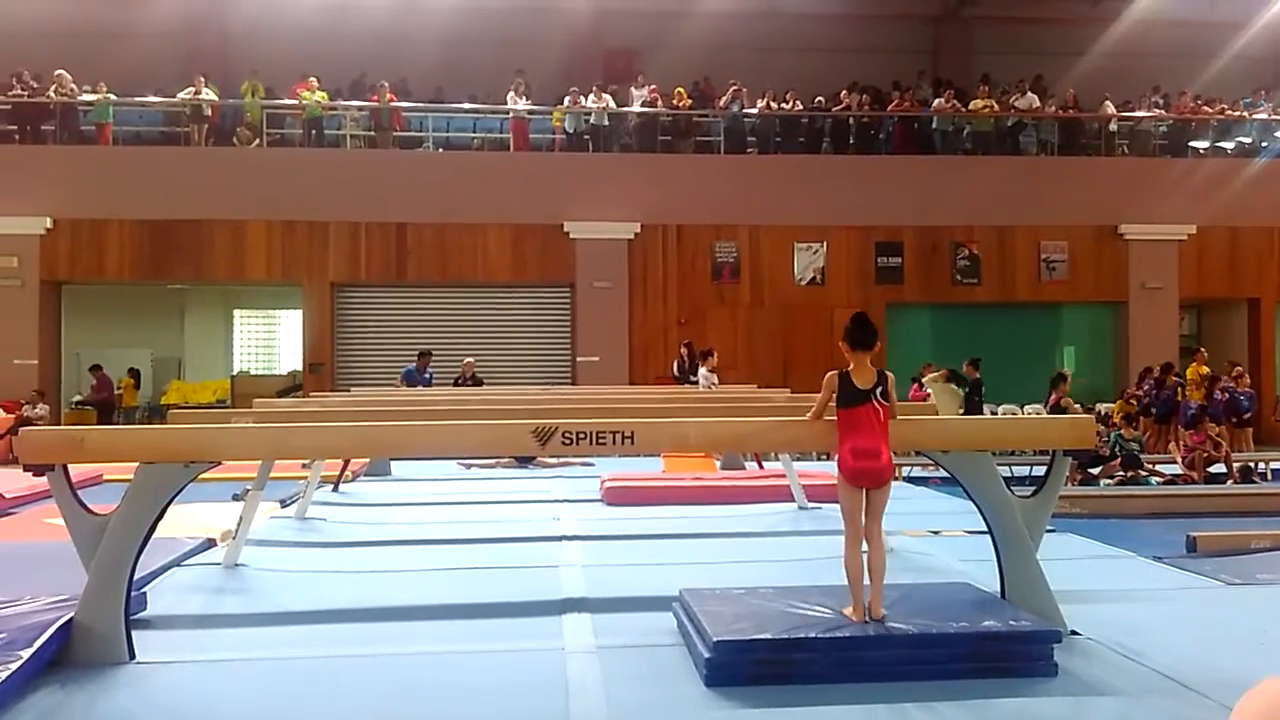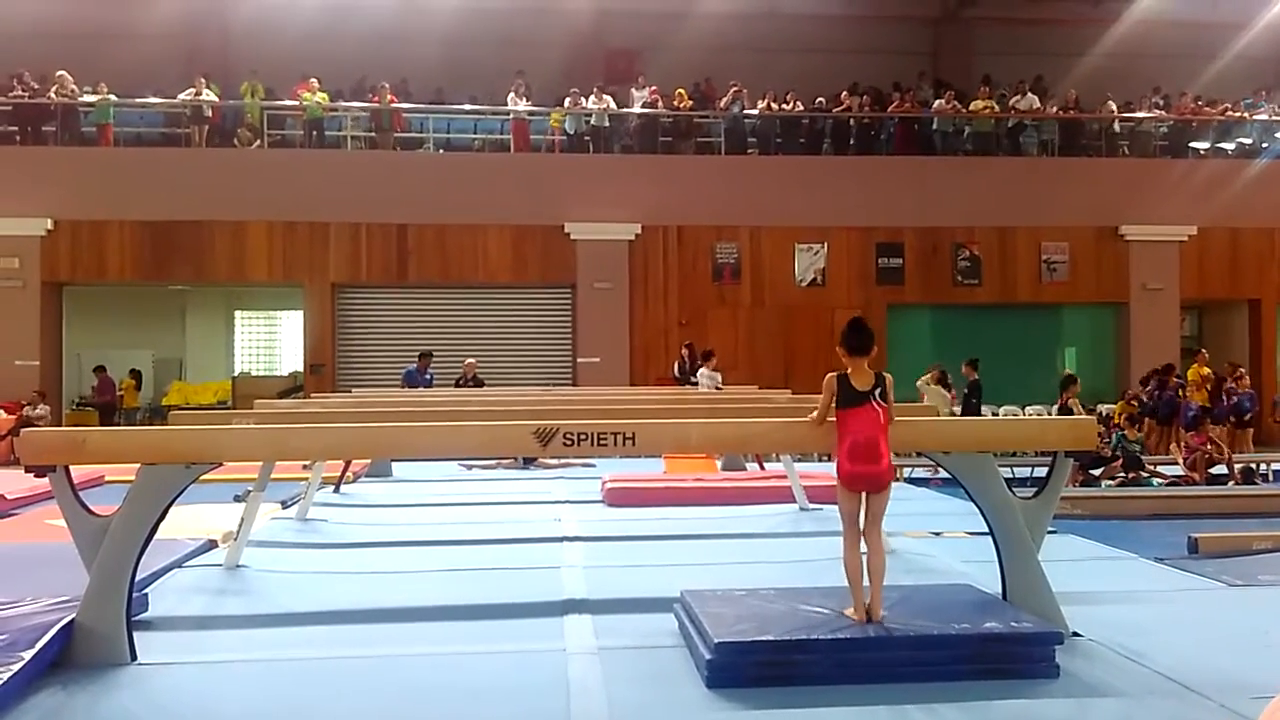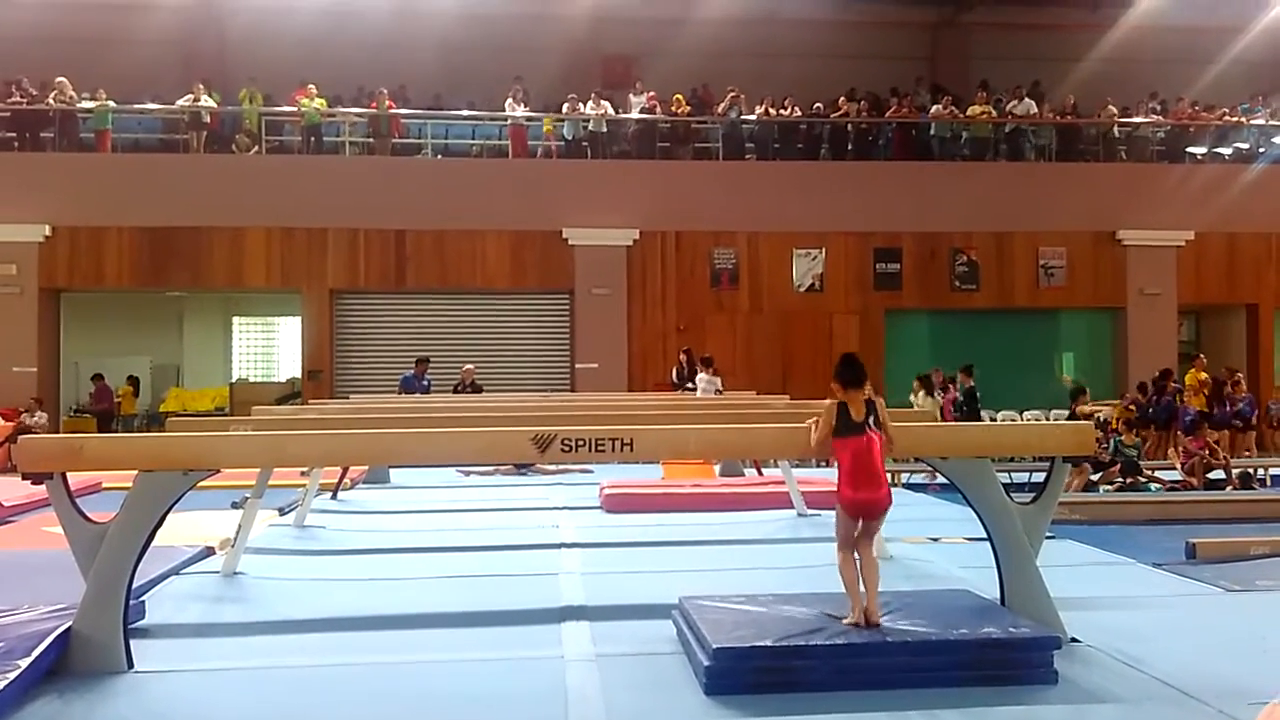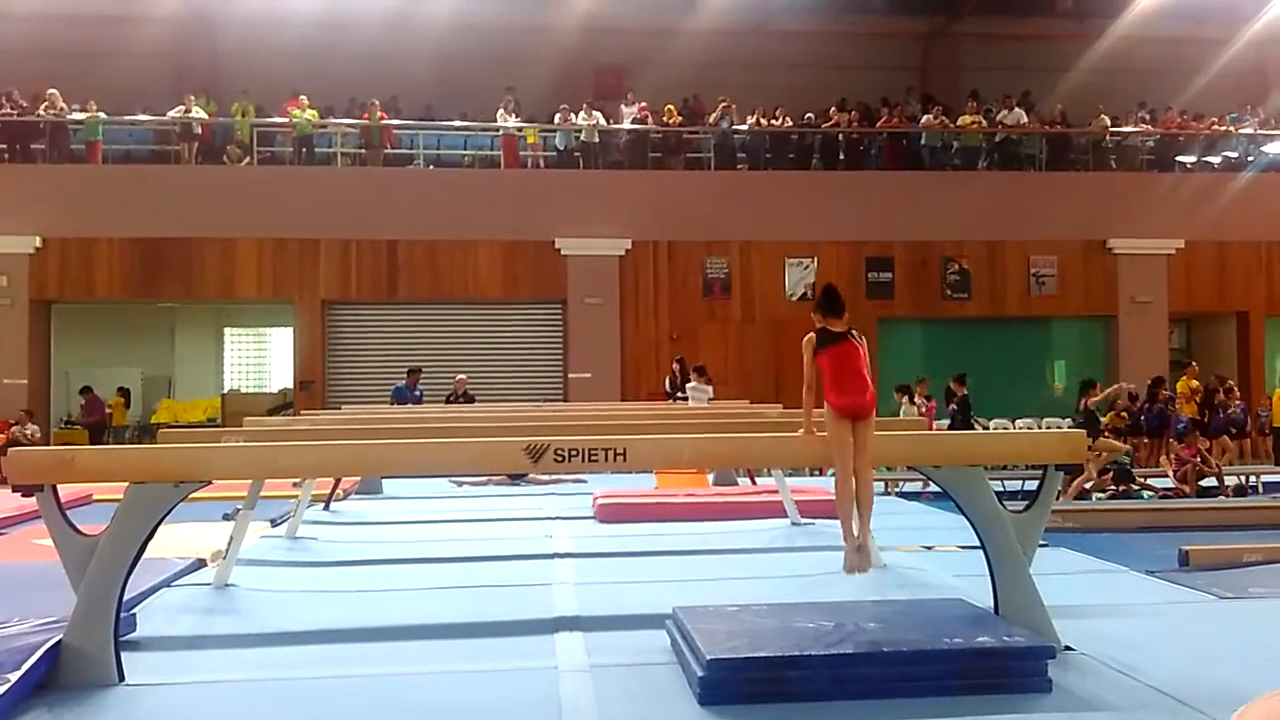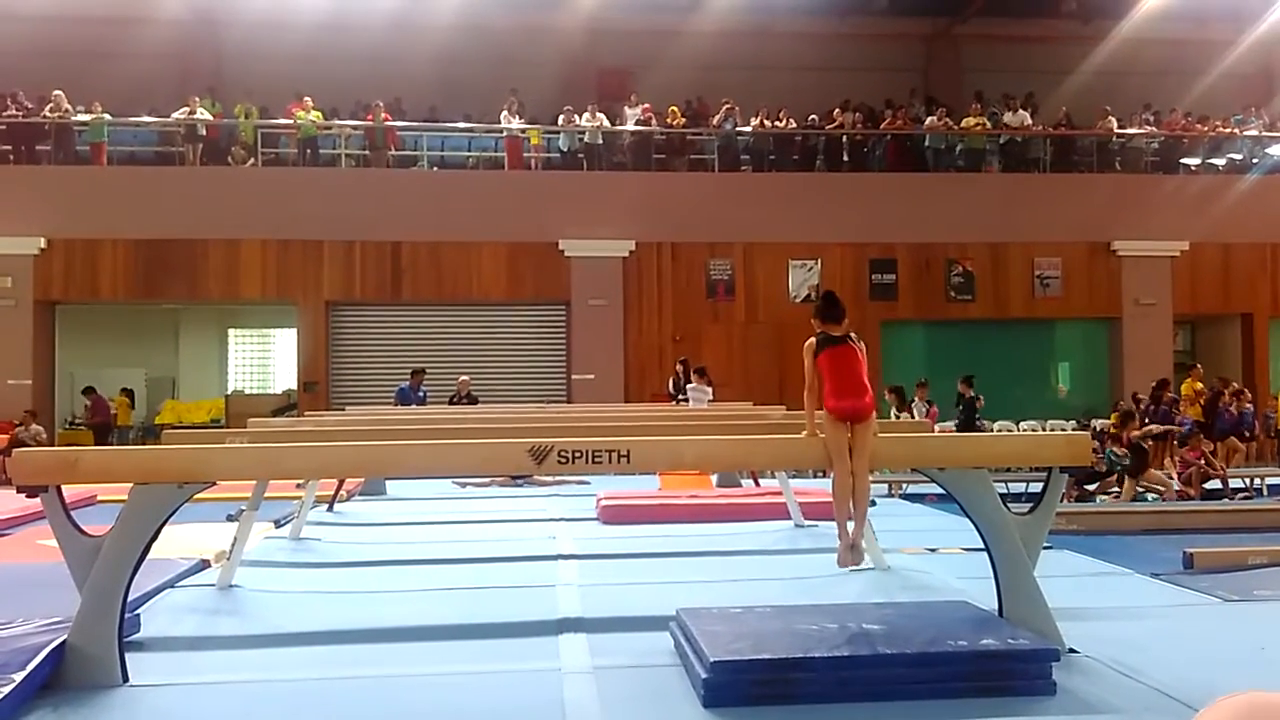
dt=0.3s
person 1, frame 1
left shoulder: (835, 379)
right shoulder: (887, 379)
left elbow: (816, 415)
left wrist: (812, 414)
left hip: (851, 466)
right hip: (881, 466)
left knee: (853, 537)
right knee: (875, 534)
left ankle: (858, 608)
right ankle: (876, 604)
person 1, frame 2
left shoulder: (834, 381)
right shoulder: (885, 381)
left elbow: (818, 420)
left wrist: (814, 414)
left hip: (850, 470)
right hip: (881, 469)
left knee: (851, 537)
right knee: (874, 535)
left ankle: (859, 608)
right ankle: (875, 605)
person 1, frame 3
left shoulder: (833, 409)
right shoulder: (876, 405)
left elbow: (818, 442)
right elbow: (890, 441)
left wrist: (815, 426)
left hip: (851, 495)
right hip: (878, 496)
left knee: (846, 549)
right knee: (865, 546)
left ankle: (858, 611)
right ankle: (871, 608)
person 1, frame 4
left shoulder: (812, 339)
right shoulder: (857, 335)
left elbow: (809, 385)
left wrist: (807, 423)
left hip: (838, 402)
right hip: (864, 400)
left knee: (844, 472)
right knee: (863, 470)
left ankle: (850, 538)
right ankle: (864, 536)
person 1, frame 5
left shoulder: (812, 344)
right shoulder: (857, 342)
left elbow: (811, 388)
left wrist: (810, 426)
right wrist: (872, 422)
left hip: (836, 404)
right hip: (864, 402)
left knee: (841, 469)
right knee: (861, 469)
left ankle: (844, 535)
right ankle: (858, 533)
